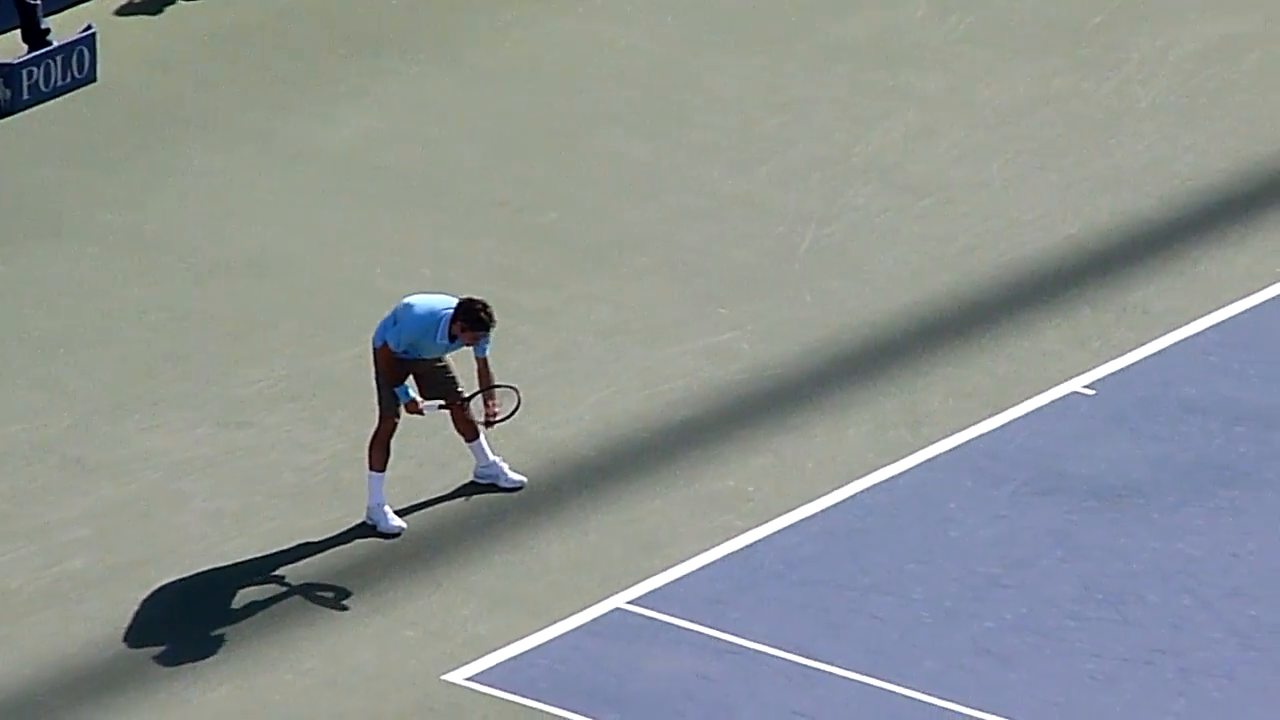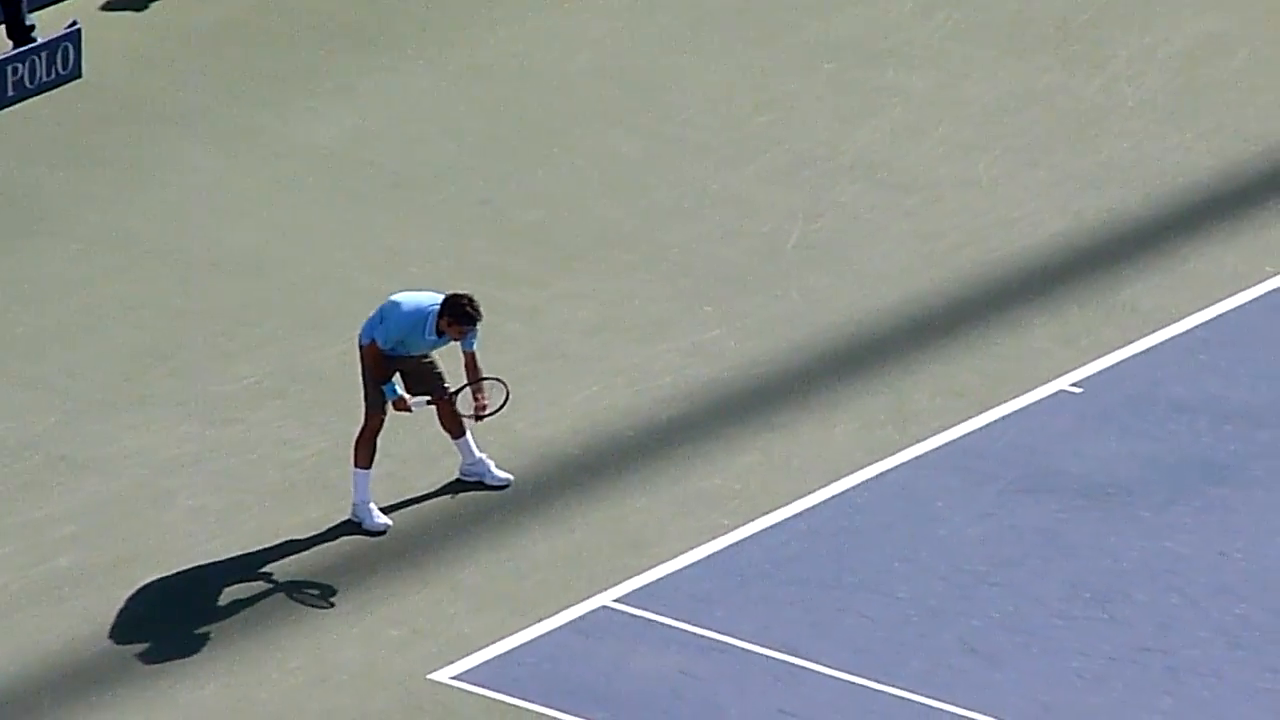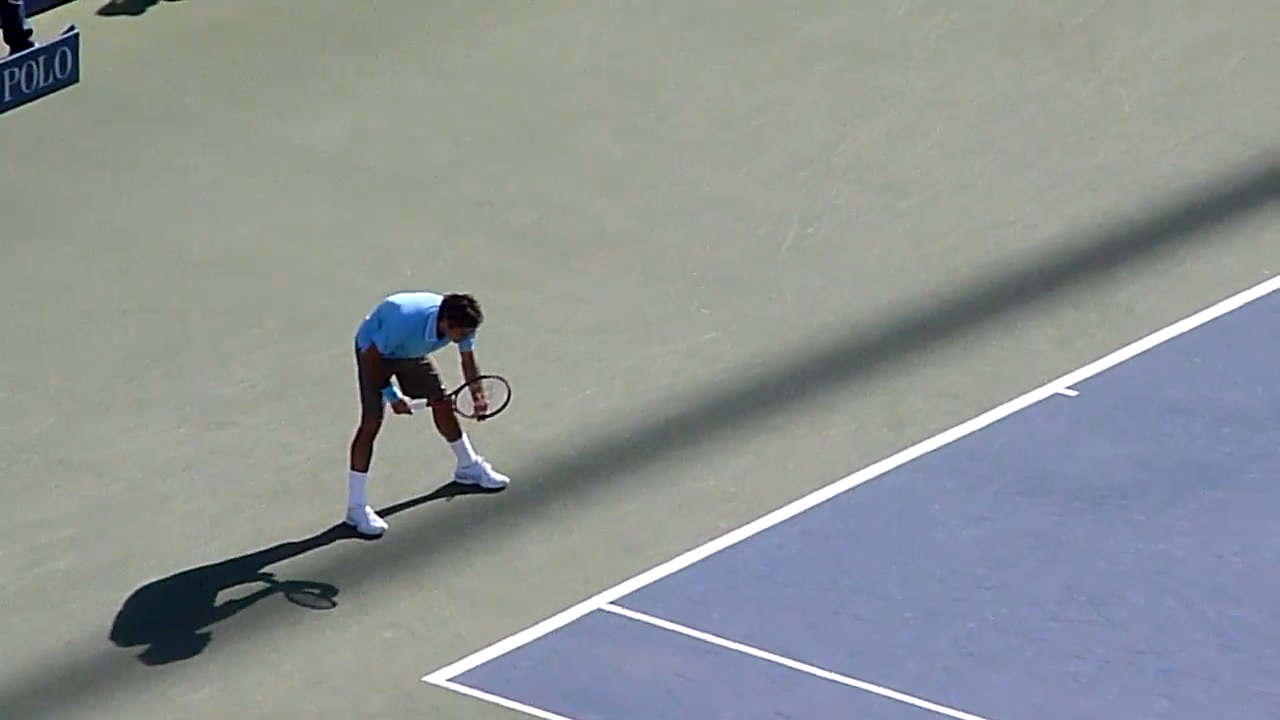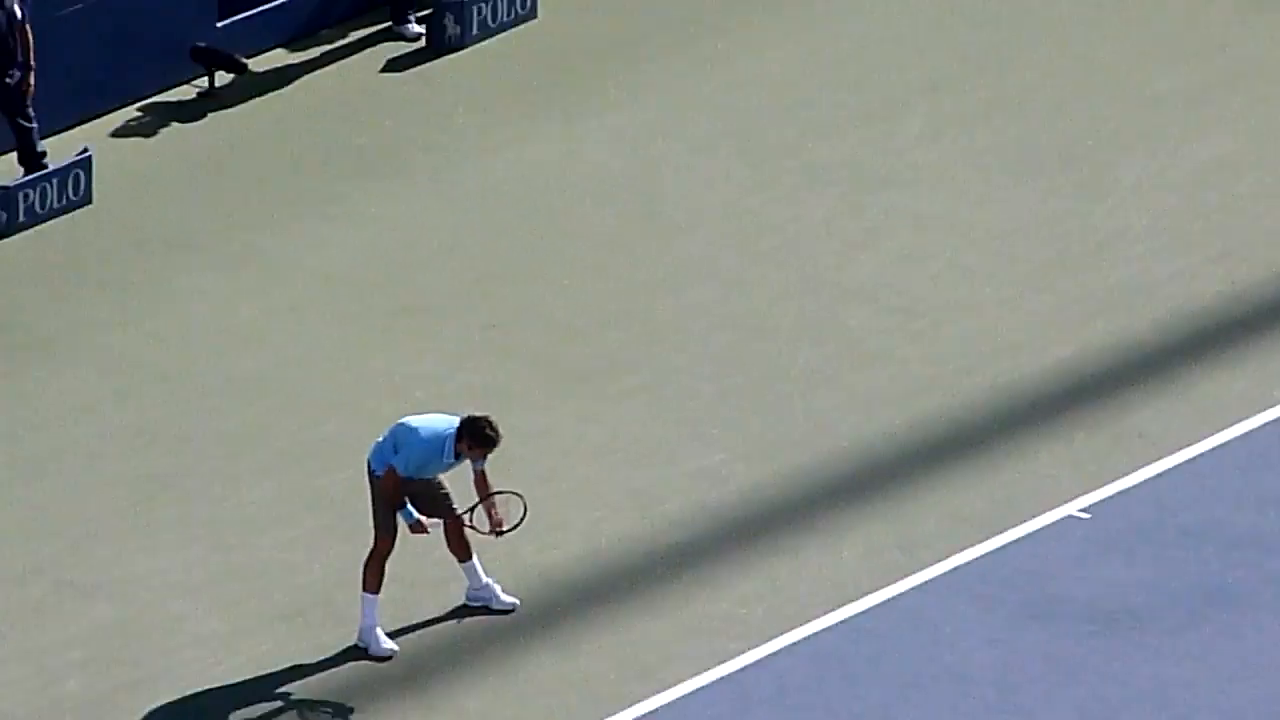
dt=0.1s
person 1, frame 1
left shoulder: (476, 327)
right shoulder: (420, 322)
left elbow: (483, 367)
right elbow: (384, 355)
left wrist: (489, 404)
right wrist: (404, 394)
left hip: (429, 353)
right hip: (392, 351)
left knee: (459, 404)
right knee: (389, 421)
left ankle: (486, 466)
right ankle: (376, 506)
person 1, frame 2
left shoulder: (463, 323)
right shoulder: (406, 319)
left elbow: (470, 361)
right elbow: (371, 353)
left wrist: (478, 397)
right wrist: (392, 391)
left hip: (415, 350)
right hip: (378, 350)
left knee: (445, 400)
right knee: (375, 419)
left ankle: (473, 464)
right ankle: (361, 503)
person 1, frame 3
left shoulder: (461, 324)
right shoulder: (407, 322)
left elbow: (468, 361)
right elbow: (370, 358)
left wrist: (478, 397)
right wrist: (391, 394)
left hip: (412, 352)
right hip: (376, 351)
left knee: (443, 403)
right knee: (372, 422)
left ankle: (469, 467)
right ankle: (357, 507)
person 1, frame 4
left shoulder: (474, 440)
right shoulder: (425, 444)
left elbow: (480, 478)
right elbow: (389, 481)
left wrist: (492, 514)
right wrist: (409, 515)
left hip: (422, 472)
right hip: (387, 470)
left knee: (454, 523)
right knee: (384, 543)
left ankle: (479, 588)
right ankle: (368, 629)
